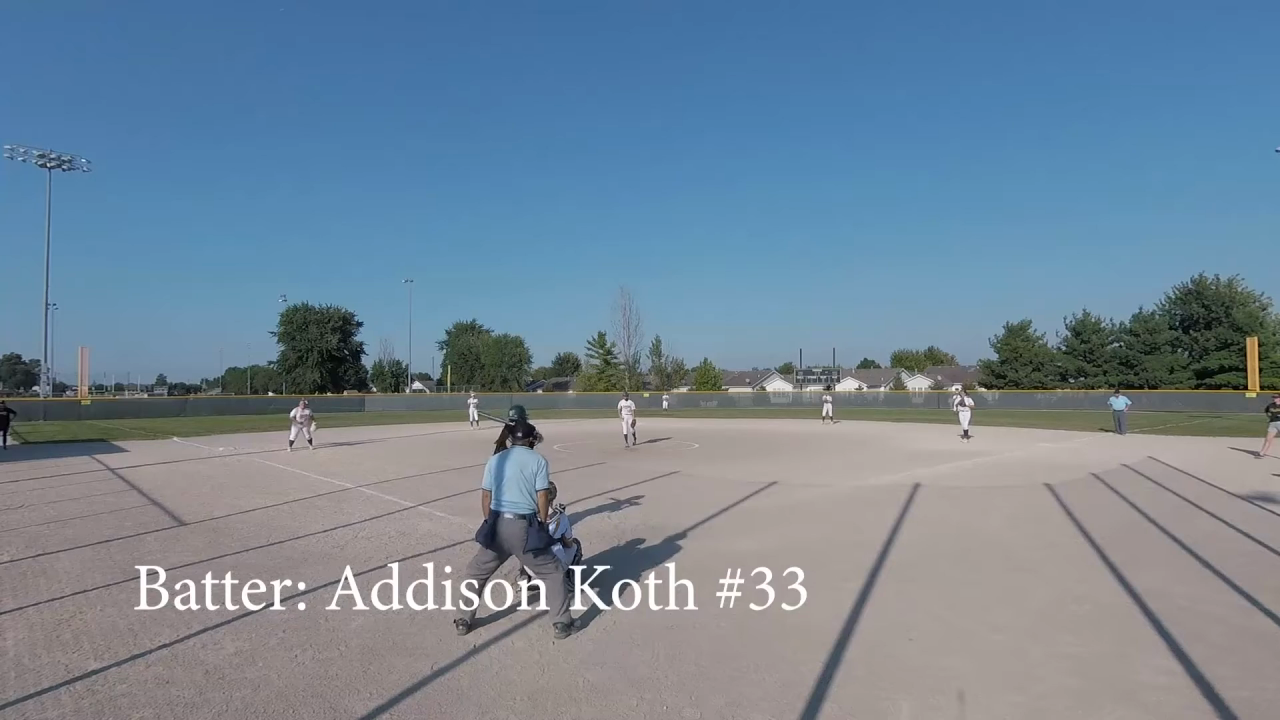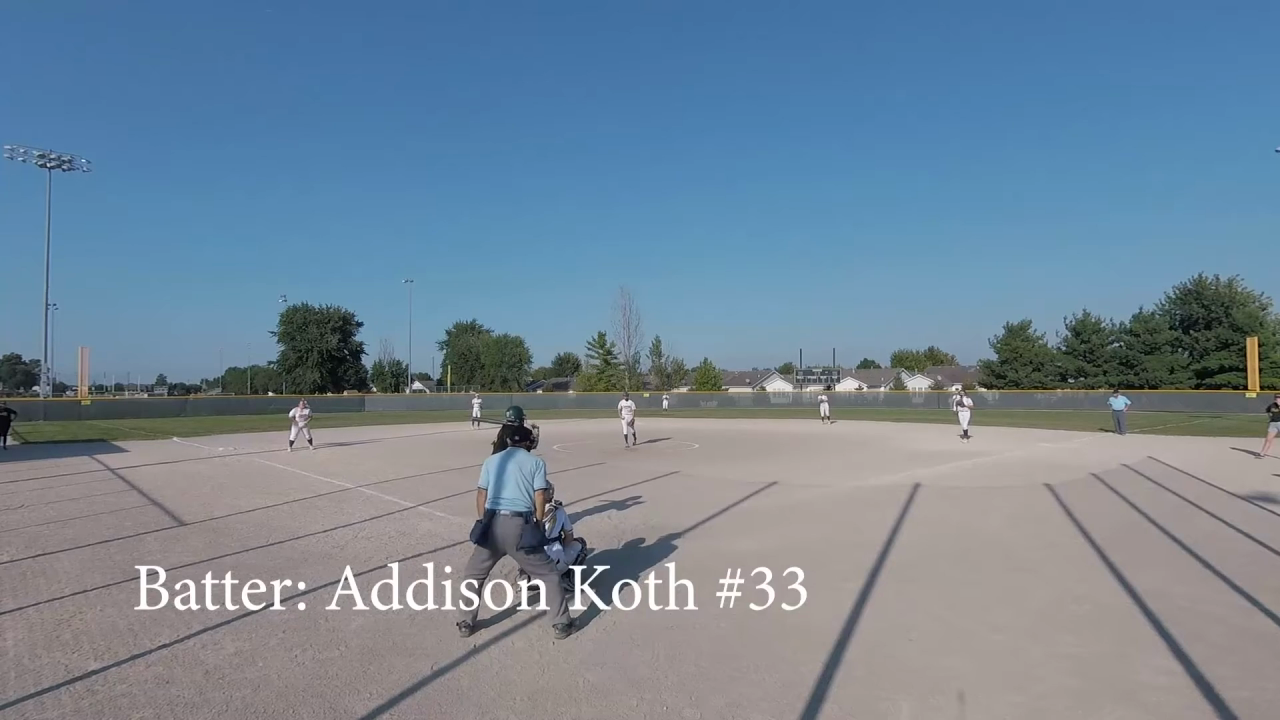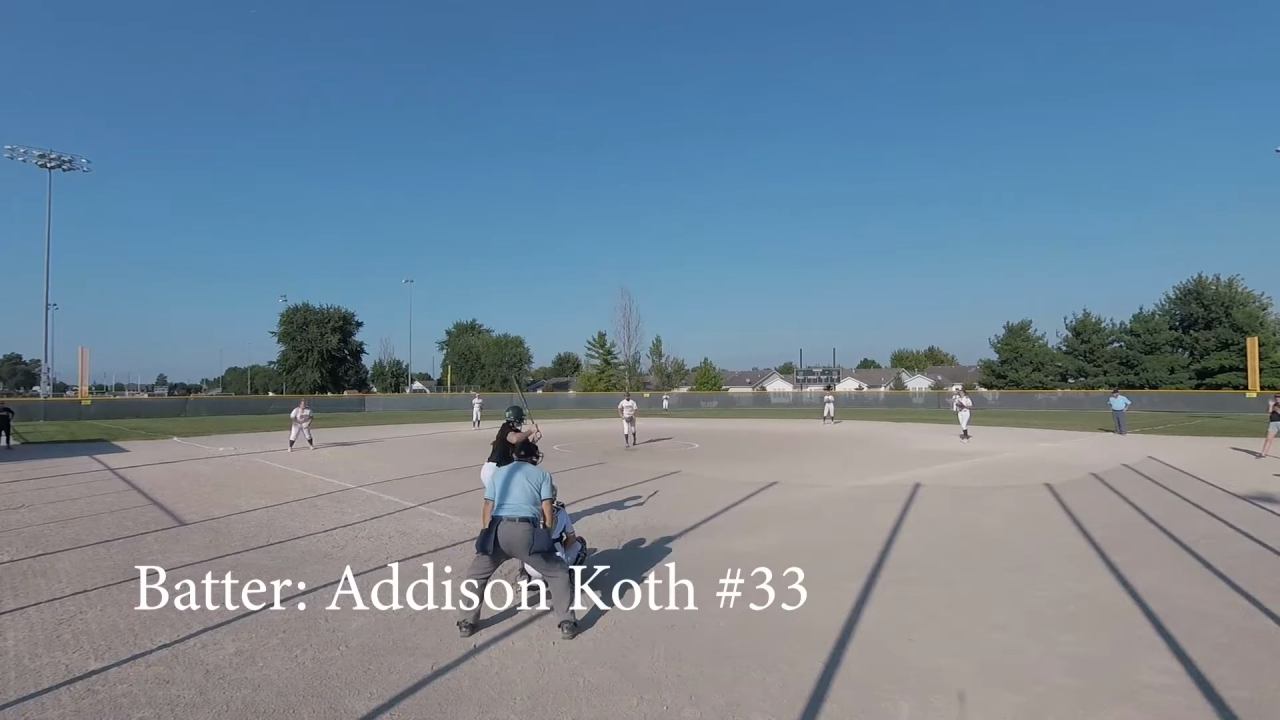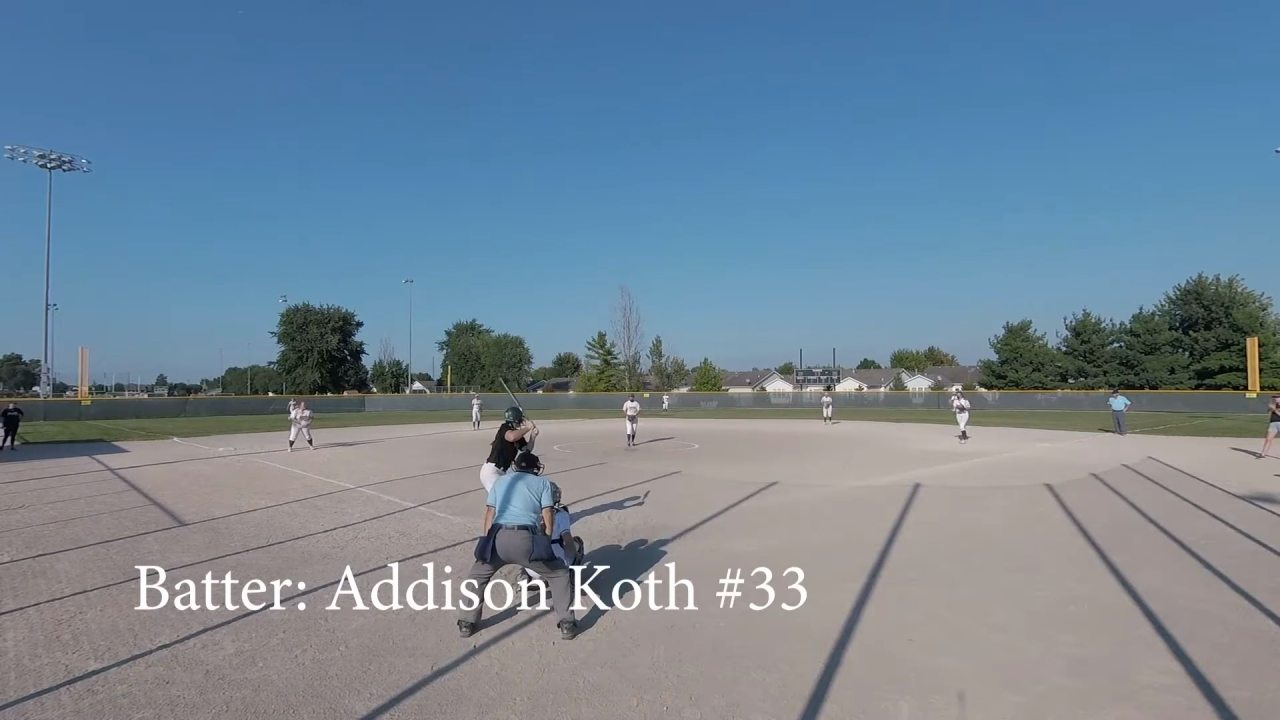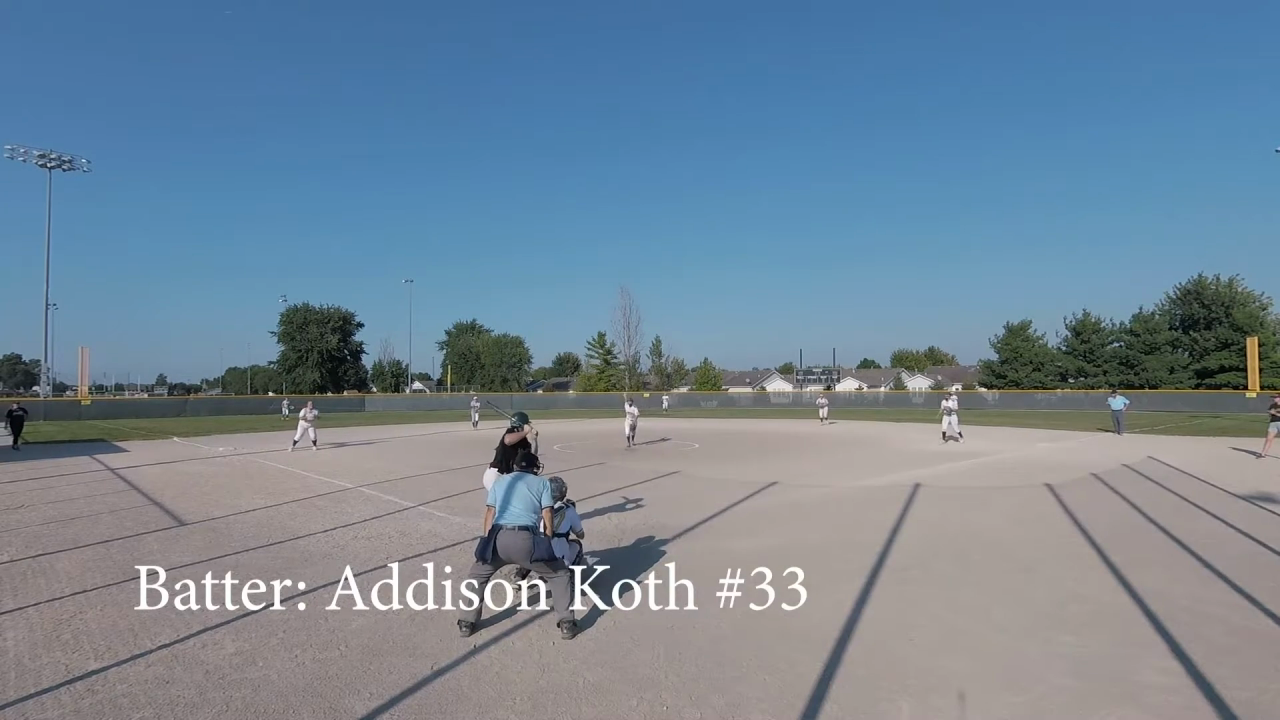
dt=0.7s
person 1, frame 1
left shoulder: (495, 460)
right shoulder: (538, 460)
left elbow: (486, 496)
right elbow: (543, 497)
right wrist: (543, 523)
left hip: (497, 525)
right hip: (524, 526)
left knee: (476, 573)
right knee: (553, 572)
left ankle: (464, 620)
right ankle: (561, 623)
person 1, frame 2
left shoulder: (491, 460)
right shoulder: (536, 462)
left elbow: (481, 494)
right elbow: (540, 497)
left wrist: (483, 523)
right wrist: (538, 525)
left hip: (493, 523)
right hip: (520, 525)
left knee: (474, 573)
right knee: (548, 574)
left ankle: (466, 622)
right ankle: (561, 624)
person 1, frame 3
left shoulder: (499, 473)
right shoulder: (542, 474)
left elbow: (488, 506)
right elbow: (547, 508)
left wrist: (486, 535)
left hip: (498, 530)
right hip: (526, 531)
left knee: (477, 575)
right knee: (558, 573)
left ankle: (467, 623)
right ankle: (567, 623)
person 1, frame 4
left shoulder: (500, 481)
right shoulder: (542, 483)
left elbow: (490, 512)
right elbow: (547, 515)
left wrist: (487, 543)
left hip: (498, 538)
right hip: (525, 539)
left knee: (477, 576)
right knee: (560, 573)
left ankle: (467, 623)
right ankle: (567, 624)
person 1, frame 5
left shoulder: (500, 481)
right shoulder: (542, 483)
left elbow: (490, 513)
right elbow: (547, 516)
left wrist: (487, 543)
right wrist: (547, 545)
left hip: (498, 538)
right hip: (526, 539)
left knee: (477, 576)
right knee: (560, 574)
left ankle: (467, 623)
right ankle: (566, 623)
